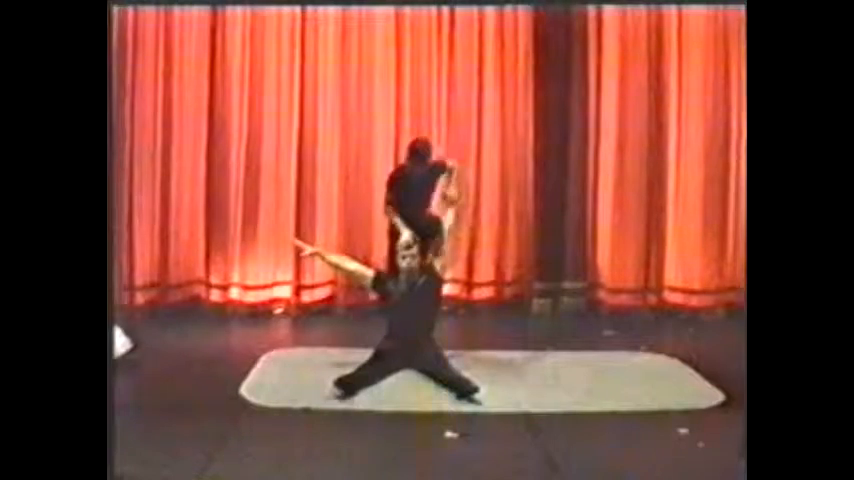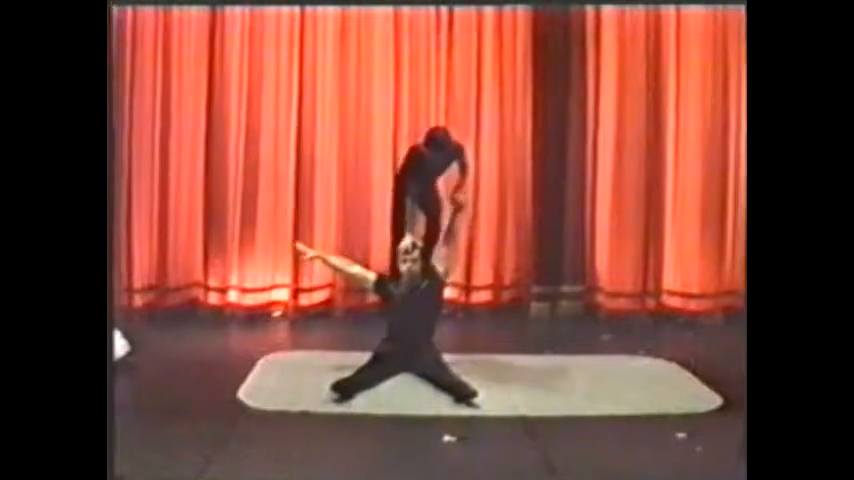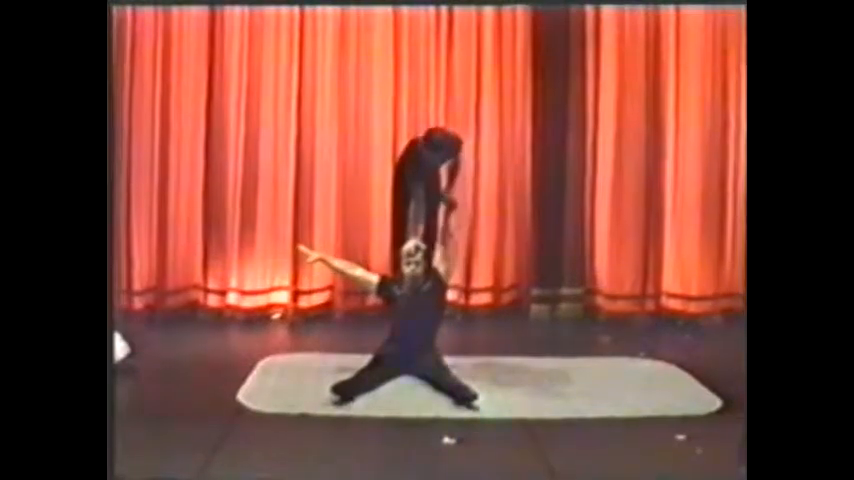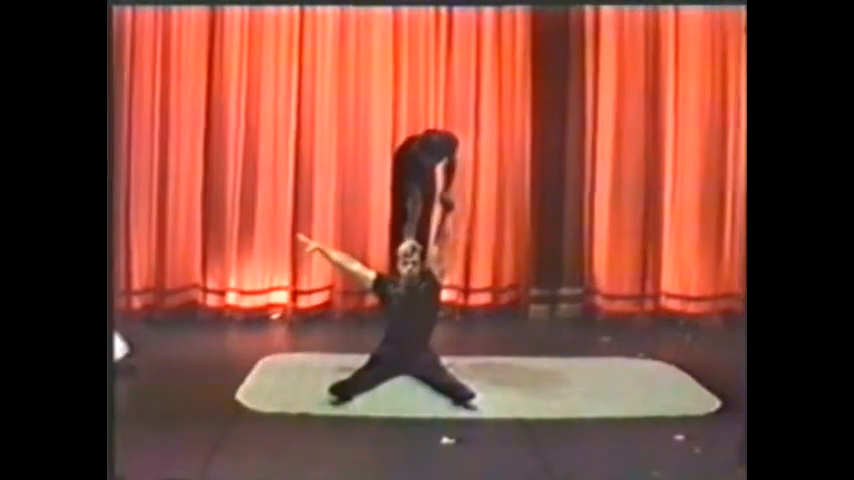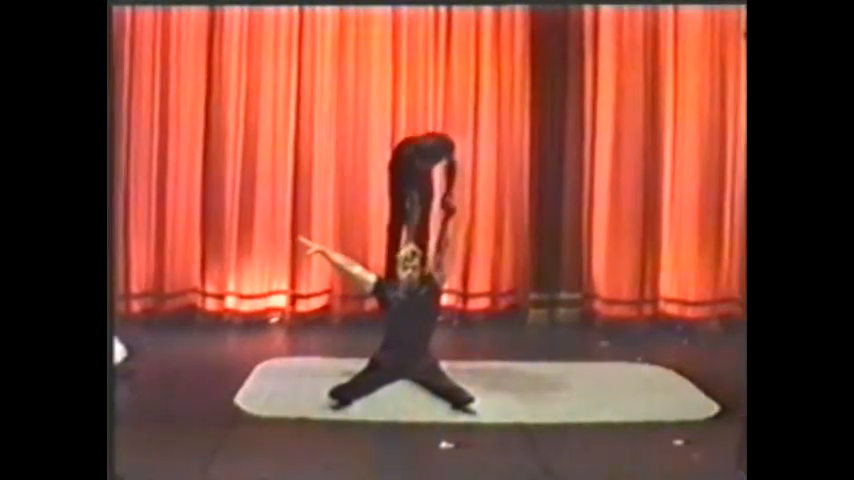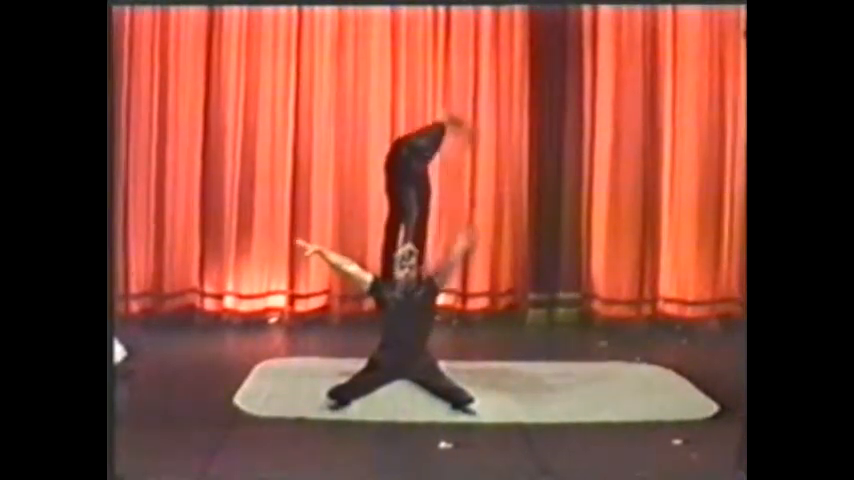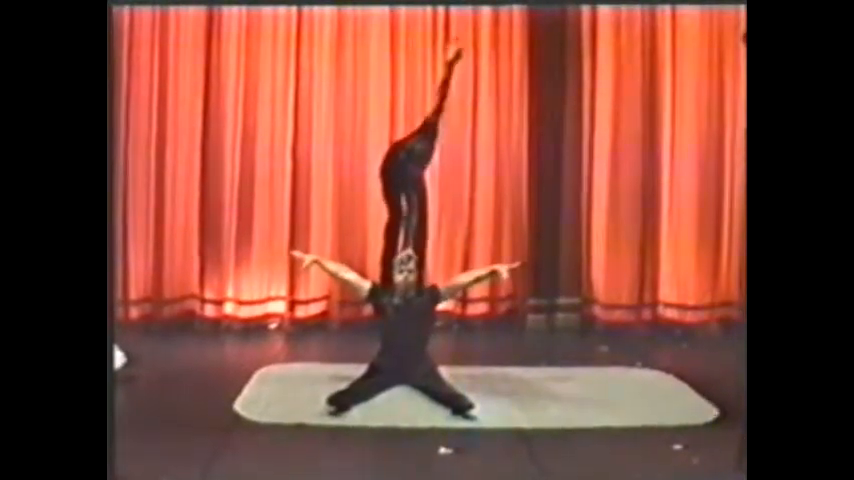
dt=0.4s
person 1, frame 1
left shoulder: (430, 278)
right shoulder: (388, 284)
left elbow: (442, 242)
right elbow: (350, 265)
left wrist: (449, 209)
right wrist: (318, 252)
left hip: (424, 349)
right hip: (393, 348)
left knee: (456, 382)
right knee: (358, 380)
left ankle: (467, 394)
right ankle: (346, 390)
person 1, frame 2
left shoulder: (433, 281)
right shoulder: (391, 287)
left elbow: (447, 246)
right elbow: (353, 270)
left wrist: (454, 214)
right wrist: (320, 255)
left hip: (423, 353)
right hip: (392, 352)
left knee: (454, 386)
right knee: (359, 381)
left ankle: (464, 396)
right ankle: (344, 392)
person 1, frame 3
left shoulder: (435, 284)
right shoulder: (394, 288)
left elbow: (444, 248)
right elbow: (357, 273)
left wrist: (448, 213)
right wrist: (322, 257)
left hip: (425, 356)
right hip: (394, 354)
left knee: (460, 394)
right knee: (359, 384)
left ankle: (465, 400)
right ankle: (343, 395)
person 1, frame 4
left shoulder: (429, 283)
right shoulder: (388, 286)
left elbow: (439, 246)
right elbow: (353, 267)
left wrist: (445, 213)
right wrist: (321, 248)
left hip: (421, 355)
right hip: (390, 354)
left knee: (458, 392)
right knee: (355, 384)
left ankle: (462, 399)
right ankle: (342, 395)
person 1, frame 5
left shoulder: (430, 289)
right shoulder: (388, 290)
left elbow: (441, 253)
right elbow: (354, 269)
left wrist: (447, 218)
right wrist: (323, 251)
left hip: (421, 361)
right hip: (388, 360)
left knee: (457, 397)
right knee: (351, 391)
left ankle: (462, 405)
right ankle: (342, 400)
person 1, frame 6
left shoulder: (427, 289)
right shoulder: (384, 290)
left elbow: (450, 264)
right elbow: (351, 268)
left wrist: (463, 245)
right wrist: (320, 250)
left hip: (419, 361)
right hip: (387, 360)
left knee: (458, 398)
right knee: (346, 393)
left ankle: (462, 403)
right ankle: (338, 400)
person 1, frame 7
left shoulder: (428, 297)
right shoulder: (382, 296)
left elbow: (461, 281)
right elbow: (348, 275)
left wrist: (492, 270)
right wrist: (317, 260)
left hip: (419, 366)
right hip: (386, 366)
left knee: (458, 404)
right knee: (348, 398)
left ankle: (463, 410)
right ankle: (338, 406)
person 2, frame 1
left shoulder: (435, 168)
right shoulder: (398, 175)
left elbow: (452, 168)
right elbow: (388, 206)
left wrist: (450, 188)
left hip: (422, 220)
right hip: (402, 223)
person 2, frame 2
left shoulder: (455, 149)
right shoulder: (415, 156)
left elbow: (464, 166)
right elbow: (410, 196)
left wrist: (458, 189)
right wrist: (408, 234)
left hip: (428, 186)
right hip: (407, 188)
left knee: (435, 225)
right knee: (401, 234)
person 2, frame 3
left shoulder: (454, 143)
right shoulder: (415, 153)
left elbow: (455, 163)
right elbow: (417, 200)
left wrist: (448, 190)
left hip: (430, 173)
right hip: (408, 175)
left knee: (431, 222)
right knee: (402, 219)
right ankle: (400, 272)
person 2, frame 4
left shoulder: (449, 143)
right shoulder: (409, 153)
left elbow: (451, 161)
left wrist: (446, 191)
left hip: (423, 172)
right hip: (406, 172)
left knee: (425, 217)
person 2, frame 5
left shoulder: (445, 145)
right shoulder: (405, 156)
left elbow: (451, 164)
left wrist: (448, 194)
left hip: (421, 174)
right hip: (403, 174)
left knee: (422, 218)
right knee: (399, 217)
right ankle: (392, 275)
person 2, frame 6
left shoulder: (434, 134)
right shoulder: (400, 160)
left elbow: (449, 120)
right elbow: (407, 210)
left wrist: (462, 128)
left hip: (417, 174)
right hip: (401, 174)
left knee: (420, 217)
right knee: (398, 215)
right ankle: (388, 276)
person 2, frame 7
left shoulder: (425, 137)
right shoulder: (400, 163)
left elbow: (439, 104)
left wrist: (450, 65)
left hip: (409, 178)
right hip: (397, 176)
left knee: (417, 222)
right knee: (398, 220)
left ankle: (413, 279)
right ankle: (387, 279)
